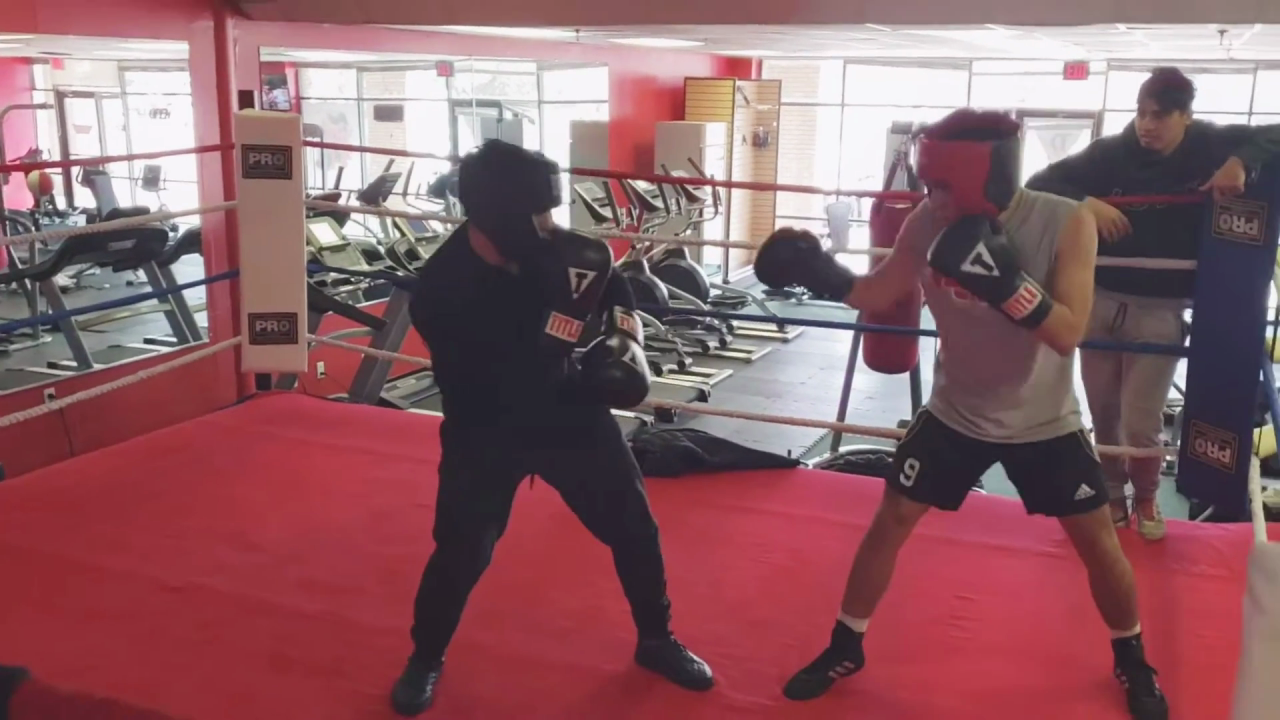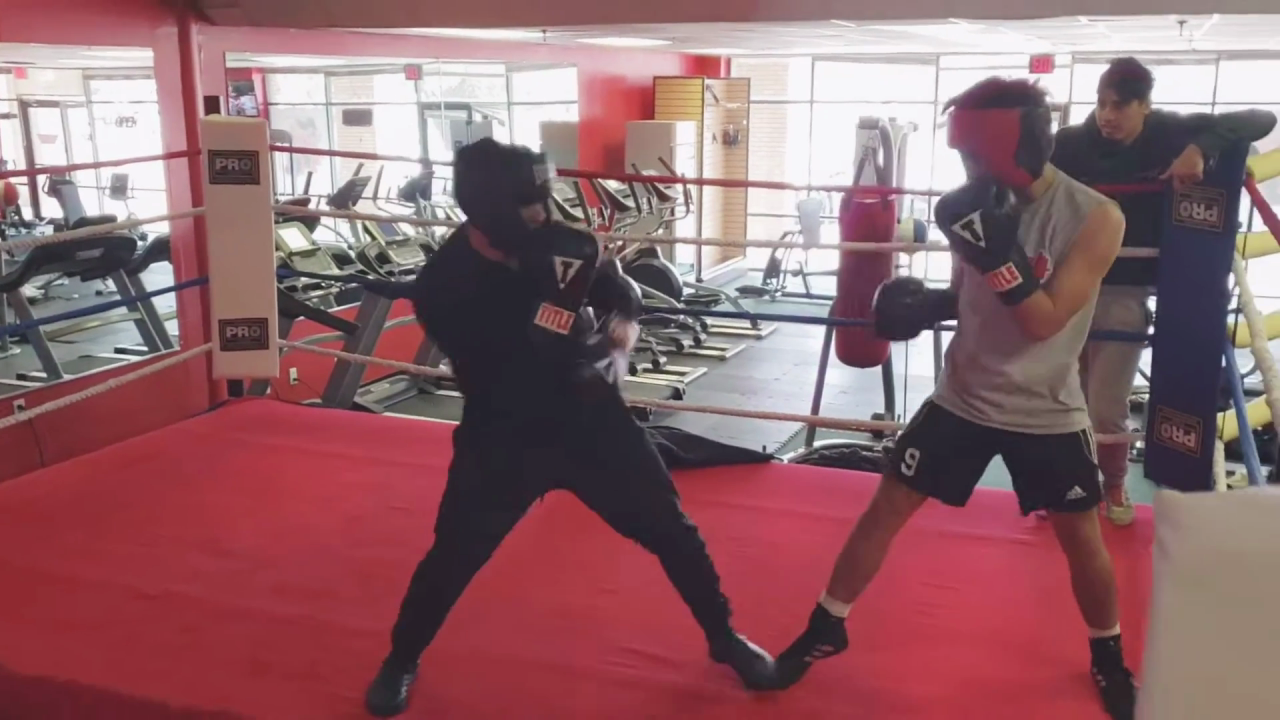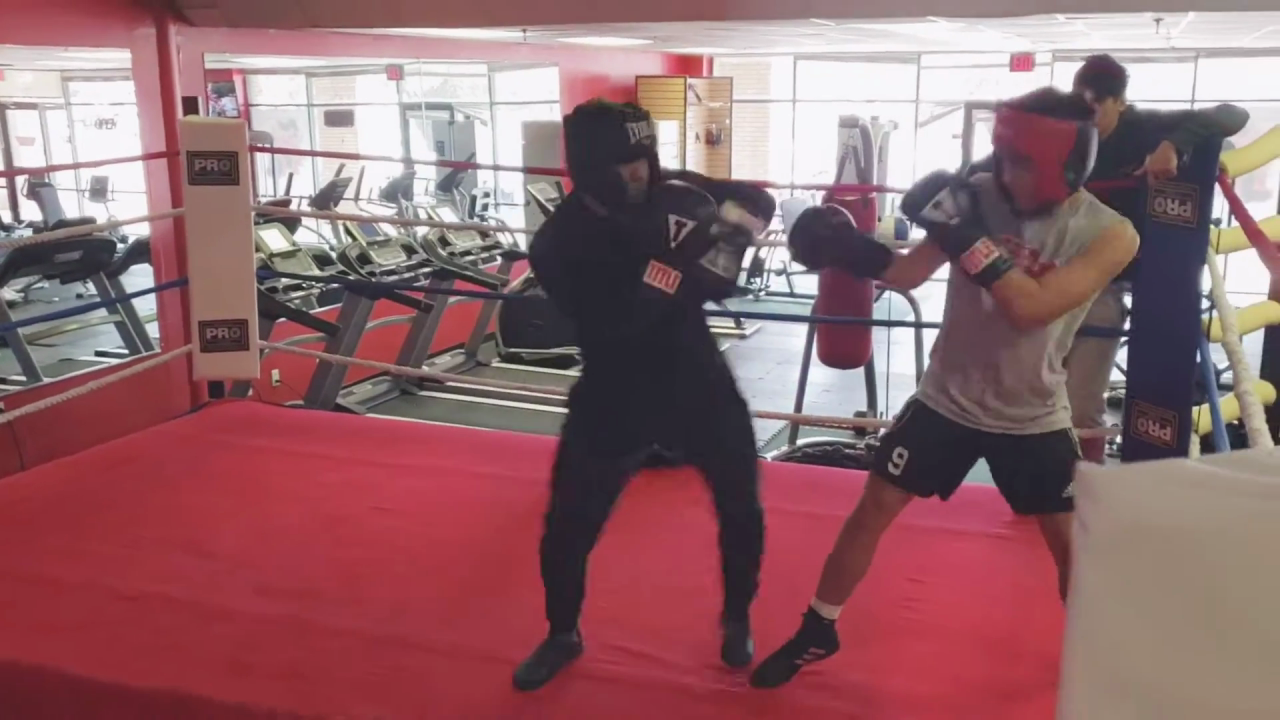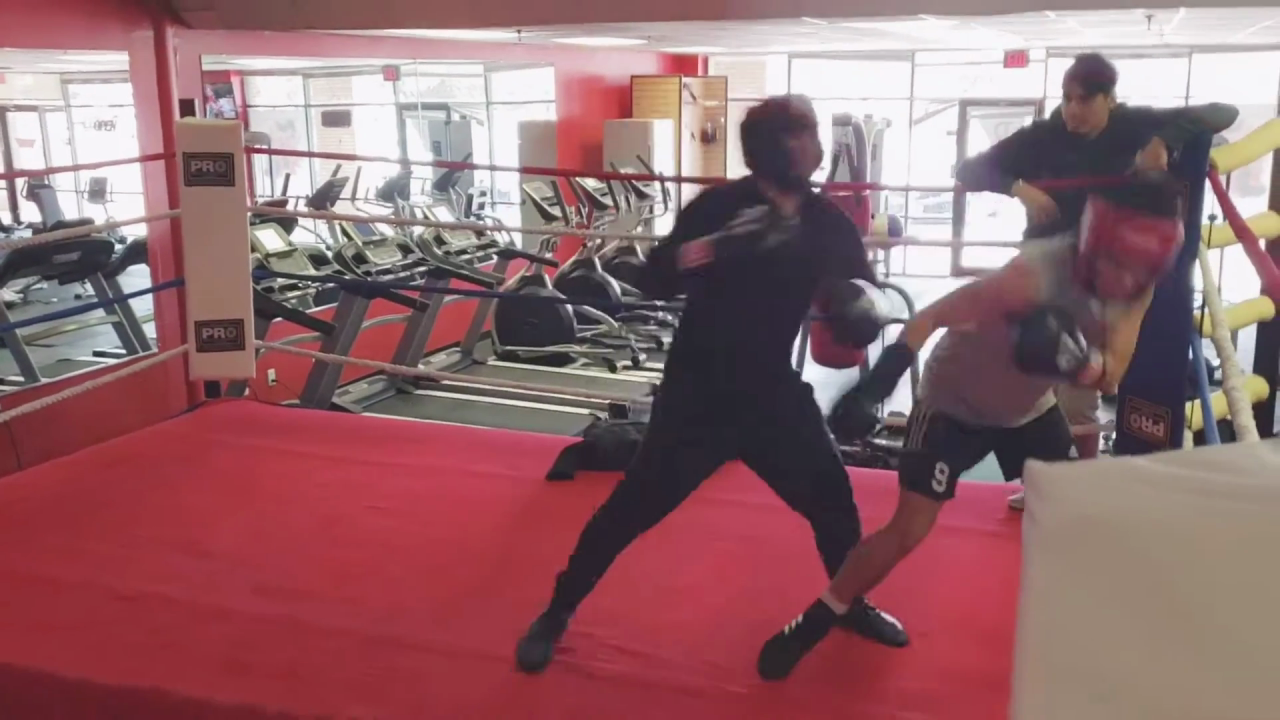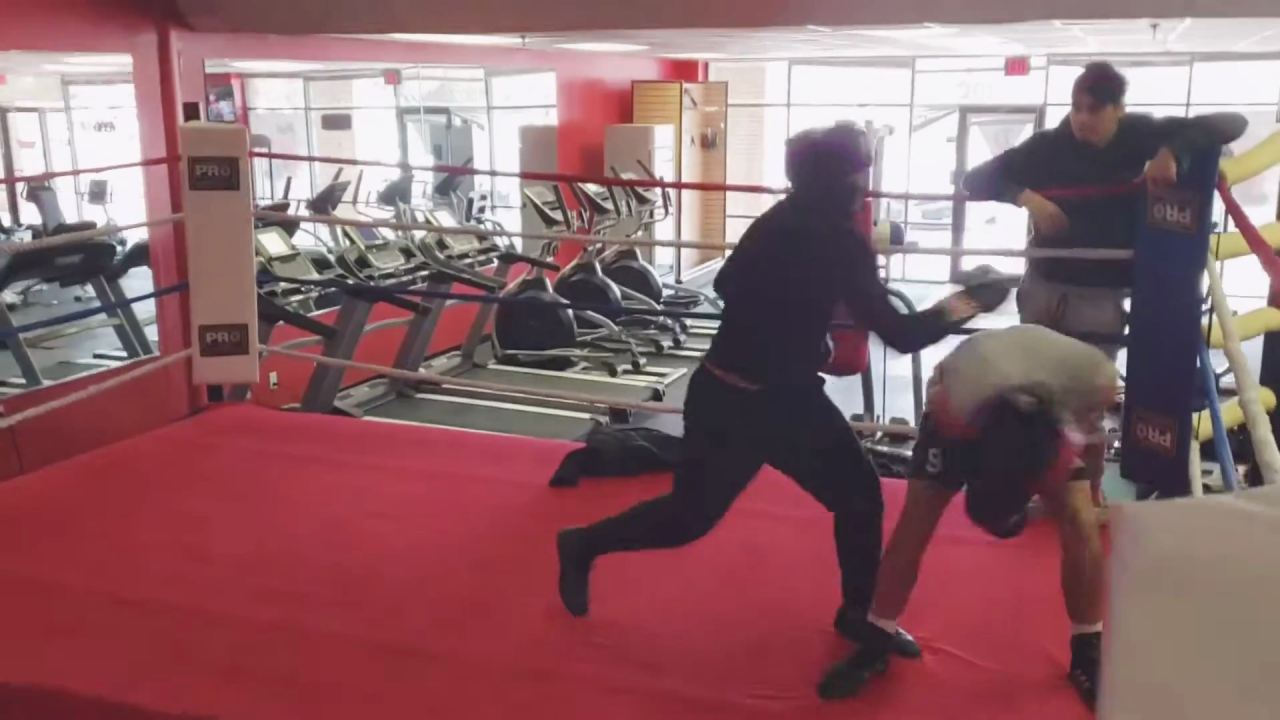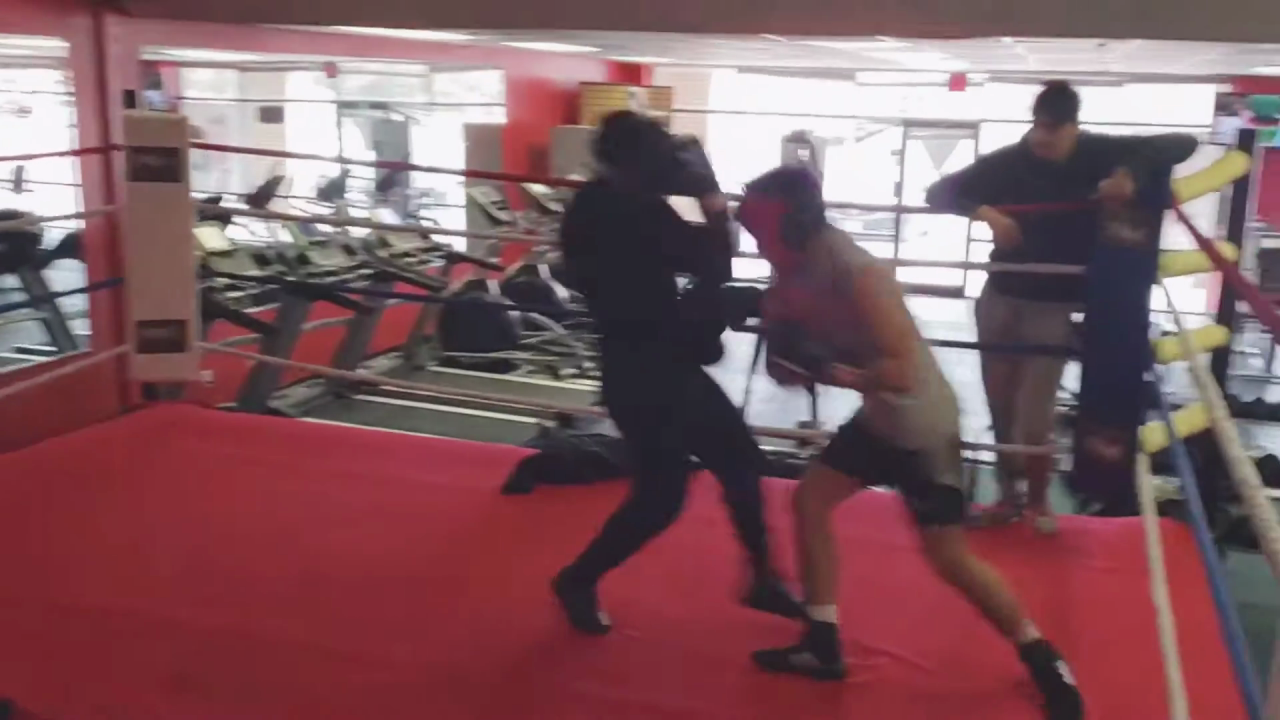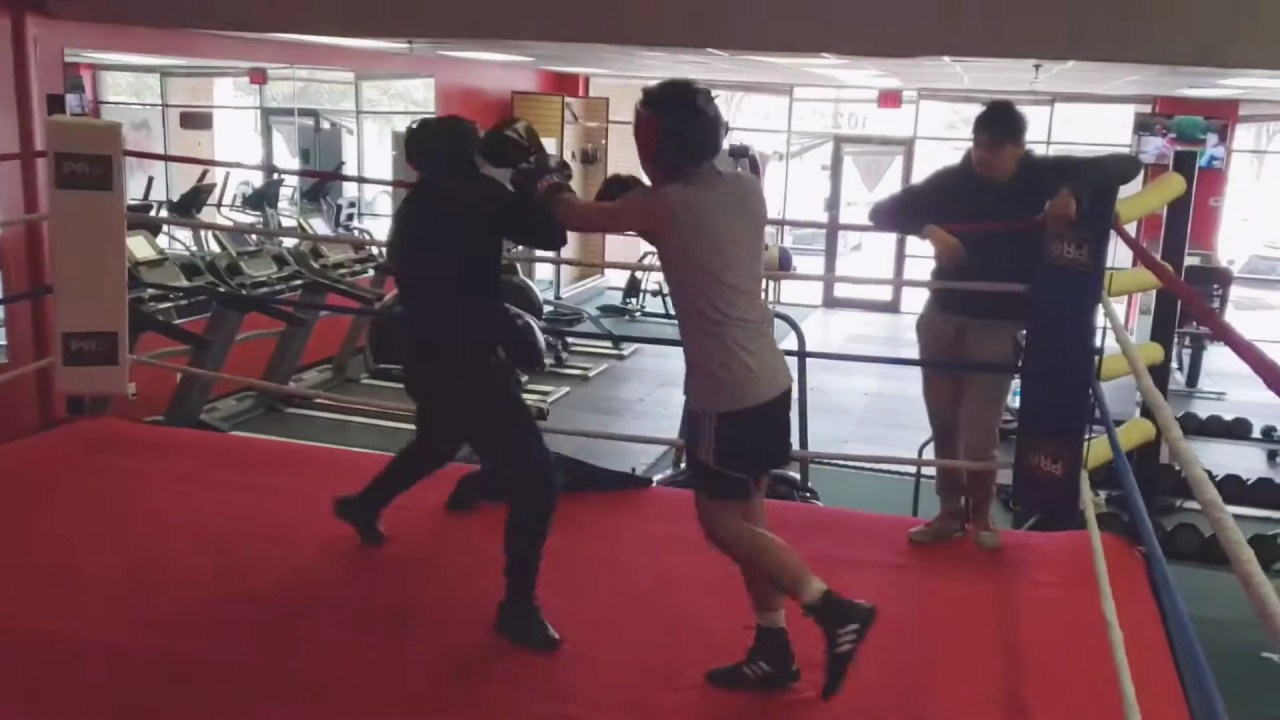
dt=0.3s
person 1, frame 1
left shoulder: (1067, 222)
right shoulder: (930, 224)
left elbow: (1067, 332)
right elbow: (874, 295)
left wrist: (1000, 282)
right wrist: (816, 272)
left hip: (1045, 421)
right hip: (956, 413)
left knee: (1099, 543)
right knee: (889, 523)
left ankle: (1133, 663)
right ankle: (844, 647)
person 1, frame 2
left shoulder: (1096, 217)
right shoulder: (978, 203)
left elbow: (1045, 321)
left wrist: (996, 255)
right wrist: (927, 303)
left hip: (1047, 412)
right hip: (962, 399)
left knee: (1082, 539)
right knee: (886, 509)
left ankle: (1109, 658)
right ankle: (825, 629)
person 1, frame 3
left shoulder: (1112, 236)
right shoulder: (980, 196)
left elbow: (1032, 312)
right elbow: (904, 273)
left wrist: (969, 239)
right wrist: (850, 246)
left hip: (1035, 418)
right hip: (948, 399)
left knee: (1072, 541)
right knee: (874, 509)
right ankle: (816, 632)
person 1, frame 4
left shoulder: (1142, 280)
right shoulder: (1033, 276)
left elbow: (1111, 373)
right elbow: (933, 317)
left wrist: (1076, 358)
right wrist: (878, 378)
left hip: (1028, 407)
right hip: (956, 401)
right knee: (907, 531)
right ankle: (815, 620)
person 1, frame 5
left shoulder: (1093, 375)
right shoulder: (955, 405)
left elbow: (1084, 428)
right elbow: (939, 419)
right wrist: (982, 487)
left hip: (1041, 424)
right hip: (971, 423)
left knee: (1080, 528)
right knee: (911, 528)
left ankle: (1087, 653)
right ankle: (874, 647)
person 1, frame 6
left shoulder: (859, 277)
right shoulder: (810, 264)
left elbow: (901, 372)
left wrist: (828, 368)
left hip: (921, 423)
right hip: (878, 414)
left knee: (947, 556)
right knee: (810, 499)
left ankle: (1040, 658)
right ankle: (822, 642)
person 1, frame 7
left shoulder: (666, 204)
right shoulder: (747, 188)
left elbow: (580, 219)
left wrist: (544, 178)
left hip: (728, 388)
right hip: (768, 376)
left knee: (723, 522)
right knee: (744, 512)
left ankle: (838, 611)
right ankle: (775, 650)
person 2, frame 1
left shoulder: (546, 248)
right shoulder: (441, 289)
left elbow: (617, 289)
right elbow: (506, 385)
left wrist: (627, 342)
right wrist: (567, 307)
left hip: (567, 411)
right hip: (485, 429)
left knee: (633, 525)
right knee: (460, 552)
left ankle: (656, 639)
right ankle: (426, 657)
person 2, frame 2
left shoulder: (554, 243)
right shoulder: (443, 285)
left elbow: (621, 294)
right elbow: (496, 377)
left wrist: (616, 344)
right wrist: (559, 305)
left hip: (587, 416)
right hip: (503, 434)
left knee: (670, 530)
right knee: (455, 552)
left ankle: (723, 636)
right ankle: (402, 658)
person 2, frame 3
left shoulder: (666, 193)
right shoulder: (559, 242)
left elbow: (754, 200)
right elbow: (614, 328)
left wrist: (730, 228)
right wrist: (682, 262)
left hip: (695, 379)
right hip: (612, 390)
left knee: (741, 503)
right knee: (570, 520)
left ankle: (737, 622)
right ankle: (562, 635)
person 2, frame 4
left shoulder: (824, 220)
right shoulder: (725, 205)
left elbow: (852, 282)
right elbow: (658, 278)
right wrist: (724, 244)
left hip: (772, 384)
right hip: (698, 384)
left knee: (832, 498)
right knee: (638, 502)
left ankle: (851, 603)
right ankle: (558, 612)
person 2, frame 5
left shoulder: (789, 225)
right shoulder: (831, 238)
left elbow: (728, 284)
right elbow: (899, 334)
left wrist: (786, 322)
right wrist: (971, 299)
left hip: (787, 393)
right hip: (732, 403)
left knee: (860, 495)
right knee: (691, 513)
left ankle: (858, 611)
right ankle: (582, 546)
person 2, frame 6
left shoulder: (593, 209)
right shoulder: (631, 208)
right elbow: (712, 266)
right wrist: (713, 198)
left hip: (663, 364)
right hip: (644, 374)
left knee: (739, 455)
right knee: (659, 496)
left ankle: (765, 582)
right ankle: (578, 580)
person 2, frame 7
left shoulder: (417, 208)
right shoulder: (466, 198)
right elbow: (546, 232)
left hip: (429, 358)
right hip: (468, 365)
left knee: (435, 444)
right knee: (535, 481)
left ankle: (360, 505)
right ankle: (517, 605)
person 3, frame 1
left shoulder: (1212, 146)
right shoulder: (1110, 152)
right elbow: (1040, 184)
left wrist: (1242, 162)
right wrist: (1087, 202)
left hip: (1161, 306)
right hip: (1100, 298)
left knee: (1141, 421)
right knee: (1103, 412)
left ankle: (1145, 500)
right ankle: (1112, 498)
person 3, frame 2
left shoulder: (1173, 133)
right shoulder: (1074, 140)
left wrist: (1198, 149)
left hip: (1126, 293)
left knee: (1108, 407)
left ankle: (1114, 487)
person 3, frame 3
left shoulder: (1145, 131)
left elbow: (1232, 116)
right elbow: (978, 175)
left wrist: (1173, 145)
left hip: (1104, 287)
left knee: (1083, 401)
person 3, frame 4
left shoulder: (1136, 128)
right shoulder: (1040, 137)
left elbow: (1221, 114)
right elbow: (968, 172)
left wrist: (1163, 142)
right wrist: (1018, 188)
left knee: (1077, 400)
person 3, frame 5
left shoulder: (1143, 137)
right shoulder: (1048, 145)
left elbow: (1231, 124)
right elbow: (976, 180)
left wrist: (1172, 153)
right wrist: (1025, 197)
left hip: (1101, 293)
right hip: (1042, 288)
left ankle: (1090, 490)
person 3, frame 6
left shoulder: (1100, 155)
right shoulder: (1007, 161)
left elbow: (1183, 144)
right elbow: (938, 192)
left wrist: (1129, 171)
right wrist: (984, 211)
left hip: (1055, 306)
right hip: (1000, 299)
left knee: (1034, 418)
right knee: (1000, 409)
left ankle: (1038, 499)
right ankle: (1007, 497)
person 3, frame 7
left shoulder: (1044, 176)
right shoulder: (952, 181)
left elbow: (1127, 166)
right elbow: (882, 212)
left wrist: (1072, 191)
right wrist: (929, 230)
left hip: (998, 324)
right hip: (943, 316)
left knee: (978, 435)
right knee: (944, 426)
left ankle: (980, 514)
right ankle: (950, 511)
